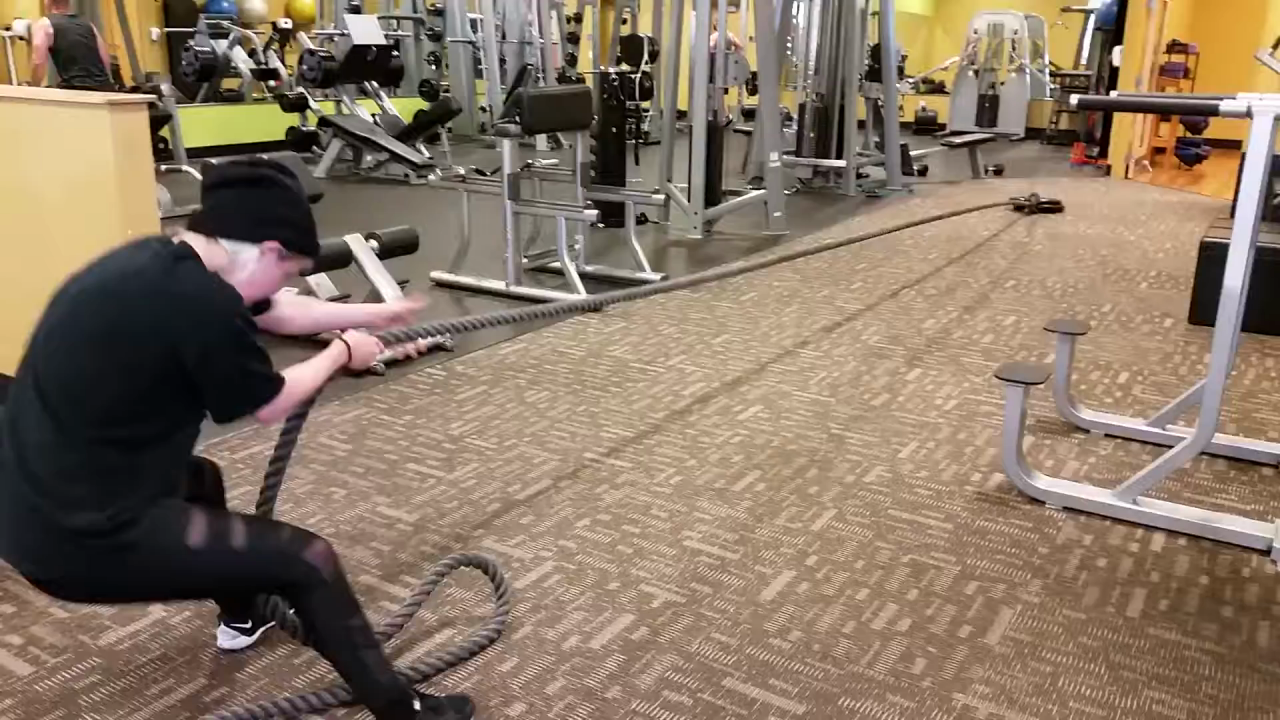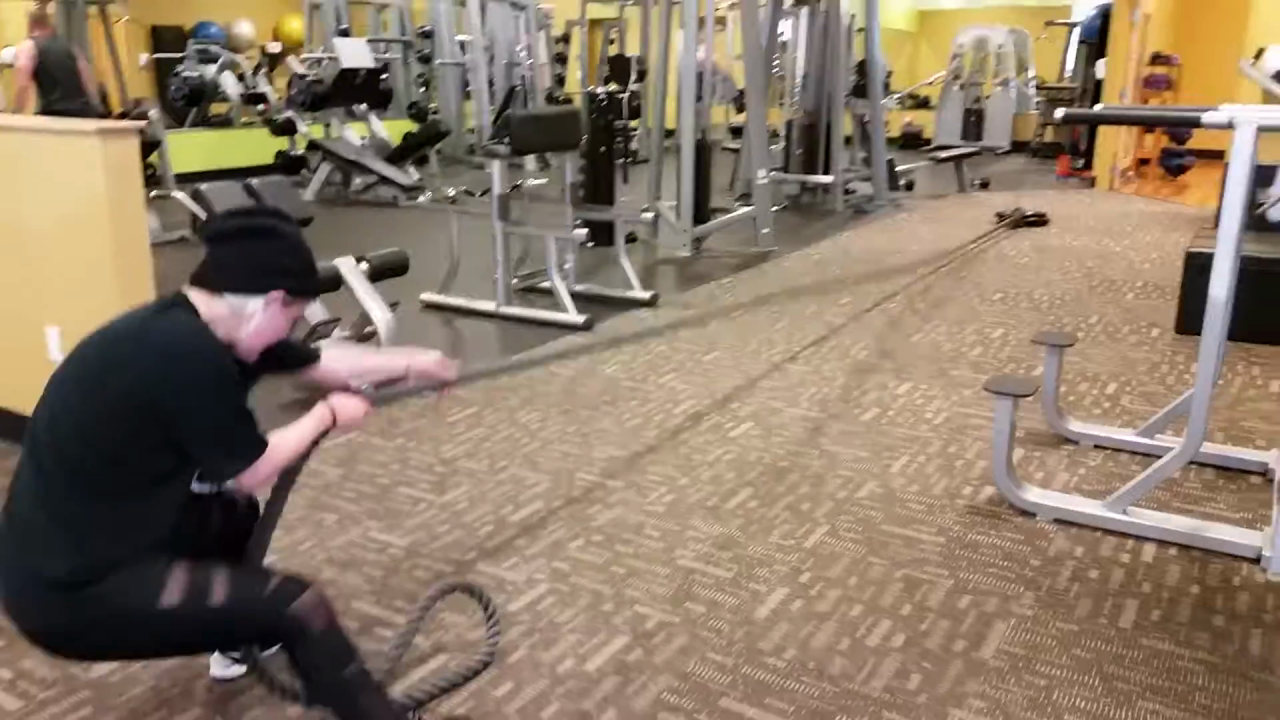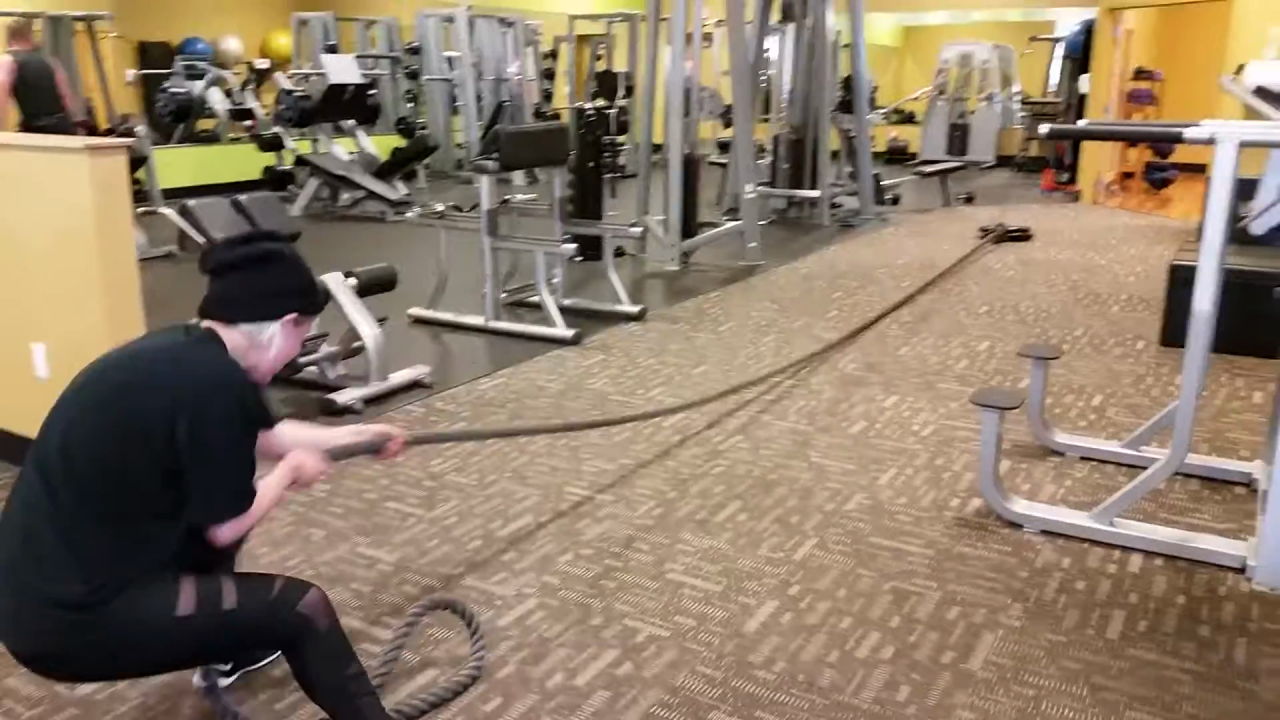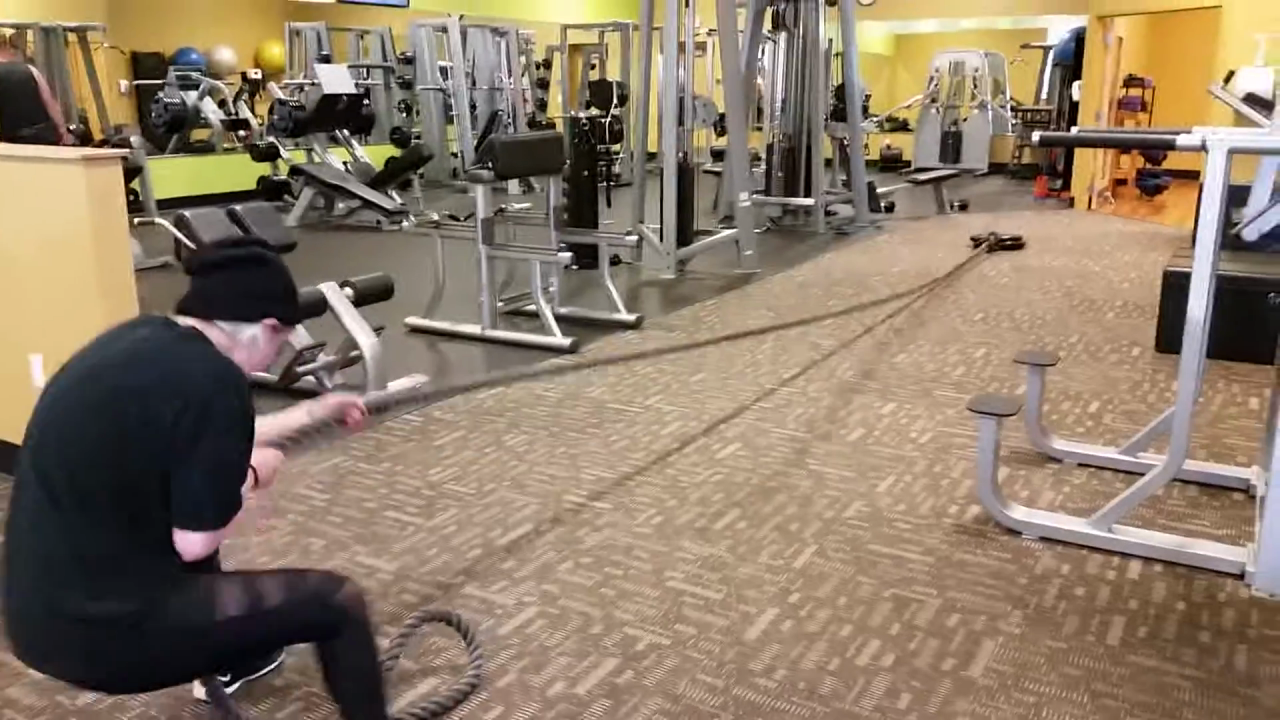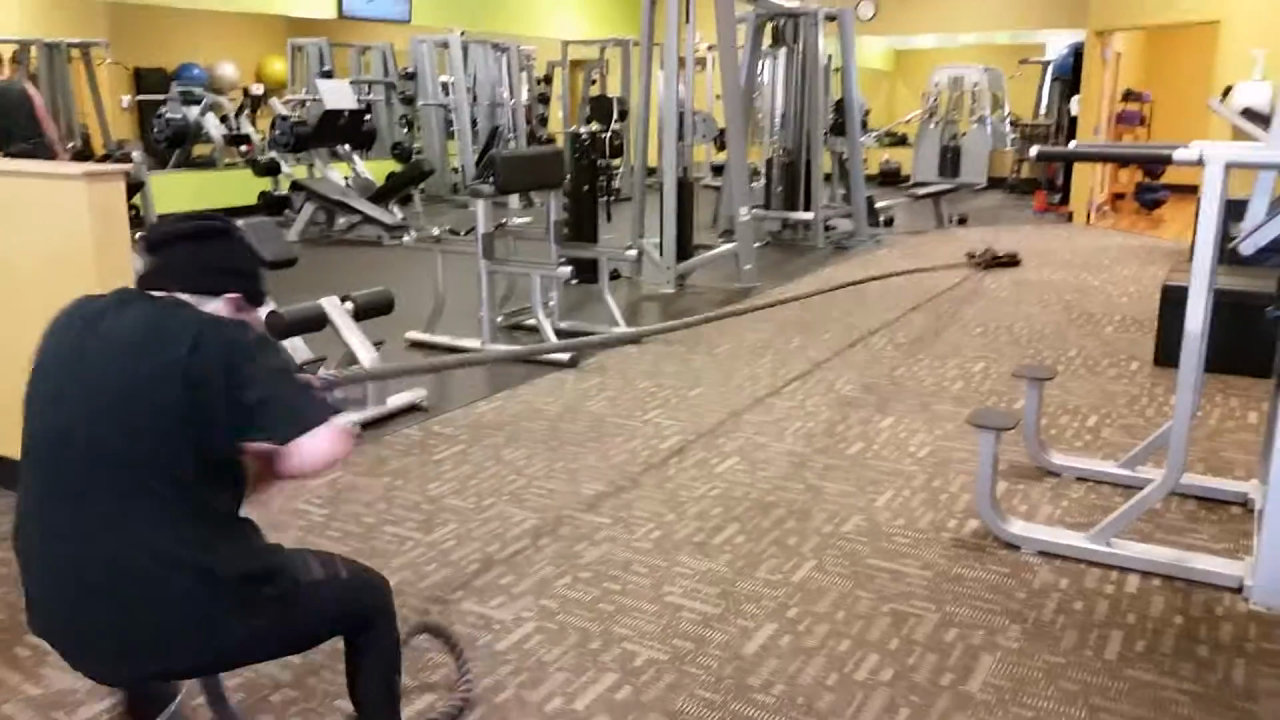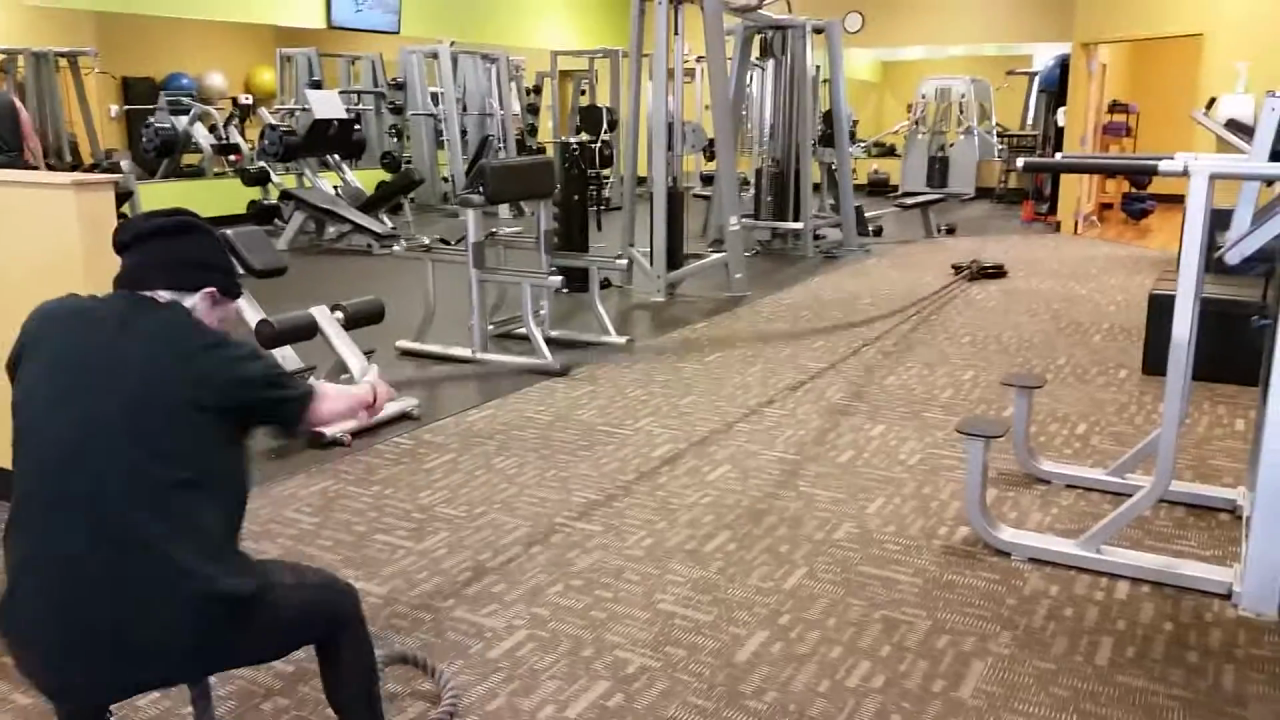
dt=0.2s
person 1, frame 1
left shoulder: (163, 261)
right shoulder: (197, 300)
left elbow: (271, 313)
right elbow: (270, 402)
left wrist: (377, 313)
right wrist: (345, 352)
right hip: (80, 537)
left knee: (196, 480)
right knee: (308, 561)
left ankle: (241, 616)
person 1, frame 2
left shoulder: (190, 328)
right shoulder: (185, 354)
left elbow: (320, 364)
right elbow: (253, 471)
left wrist: (414, 364)
right wrist: (329, 414)
left hip: (77, 546)
right hip: (75, 592)
left knee: (230, 508)
right knee: (300, 607)
left ankle: (239, 641)
person 1, frame 3
left shoulder: (184, 349)
right shoulder: (217, 383)
left elbow: (261, 438)
right elbow: (230, 524)
left wrist: (361, 436)
right wrist: (294, 470)
left hip: (41, 578)
right hip: (69, 617)
left knee: (208, 520)
right knee: (302, 610)
left ankle: (229, 653)
person 1, frame 4
left shoulder: (141, 339)
right shoulder: (210, 379)
right elbow: (195, 539)
left wrist: (312, 414)
right wrist: (253, 474)
right hip: (108, 627)
right knee: (337, 603)
left ankle: (223, 670)
person 1, frame 5
left shoulder: (76, 322)
right shoulder: (220, 341)
right elbow: (318, 449)
right wrist: (267, 464)
left hip: (66, 614)
right hip: (196, 609)
right knee: (367, 597)
person 1, frame 6
left shoulder: (48, 323)
right shoulder: (207, 354)
right elbow: (309, 405)
right wrist: (369, 394)
left hip: (44, 631)
right hip: (180, 617)
right knee: (336, 606)
